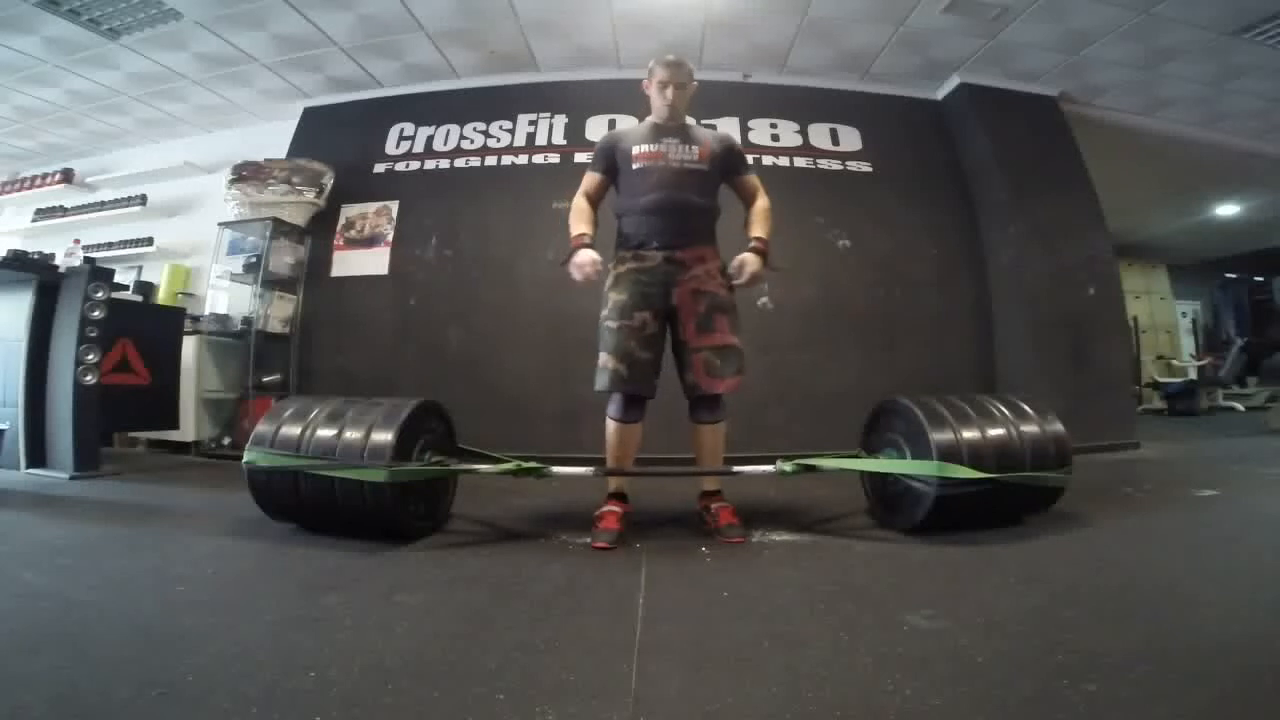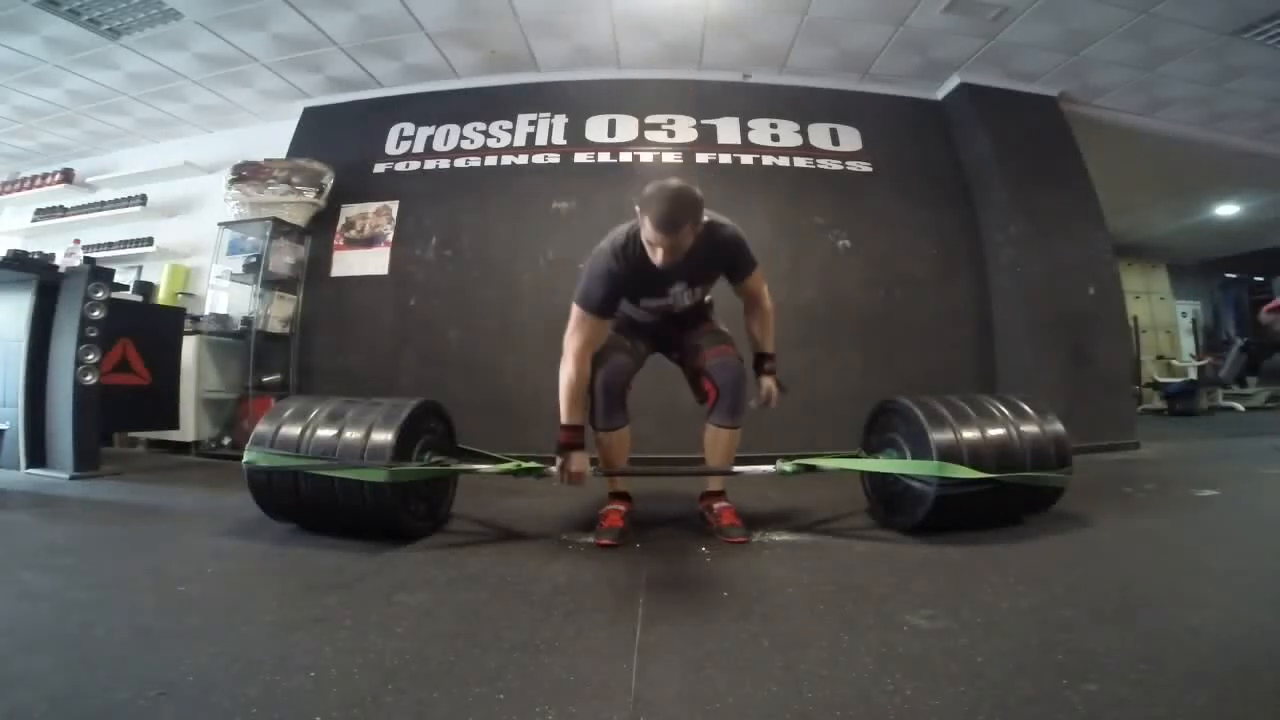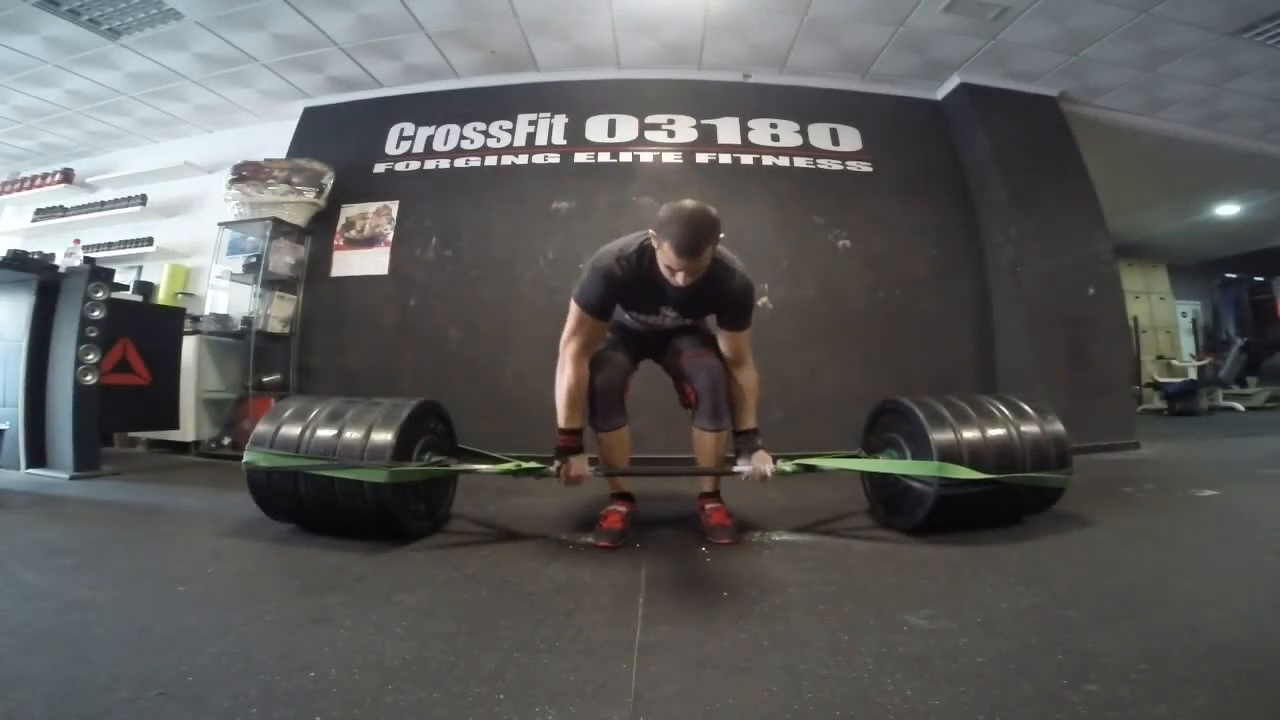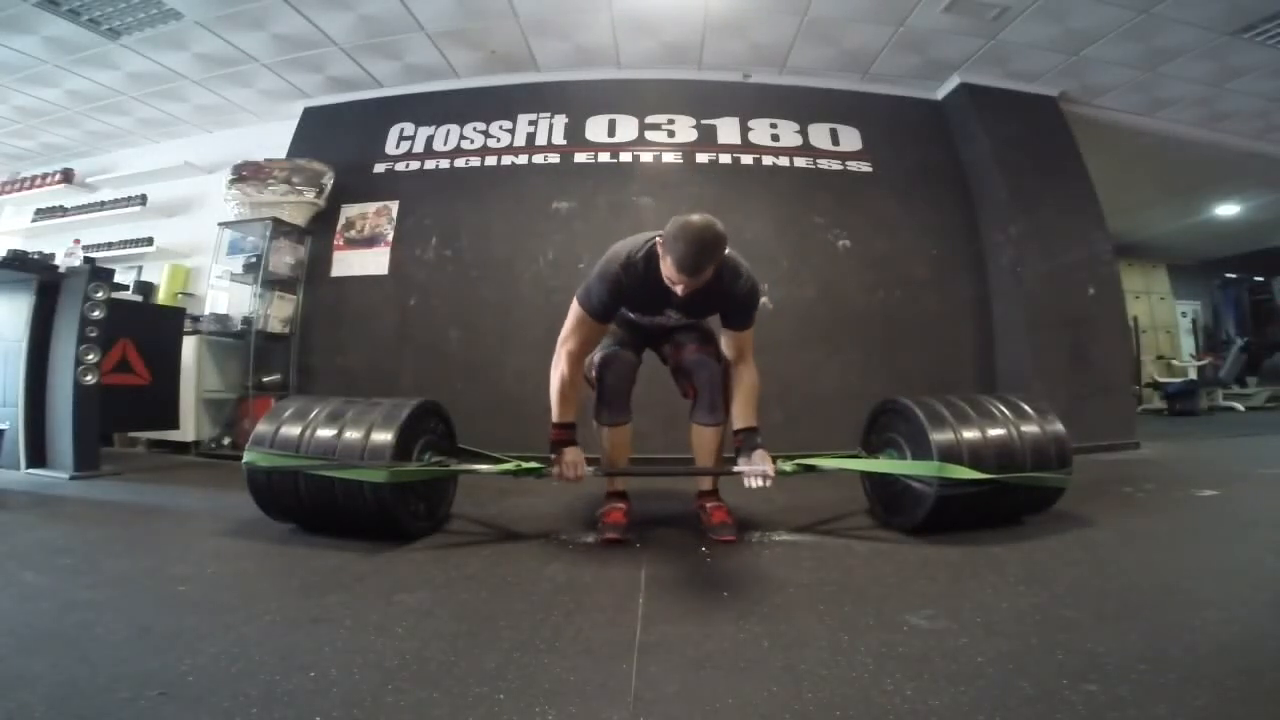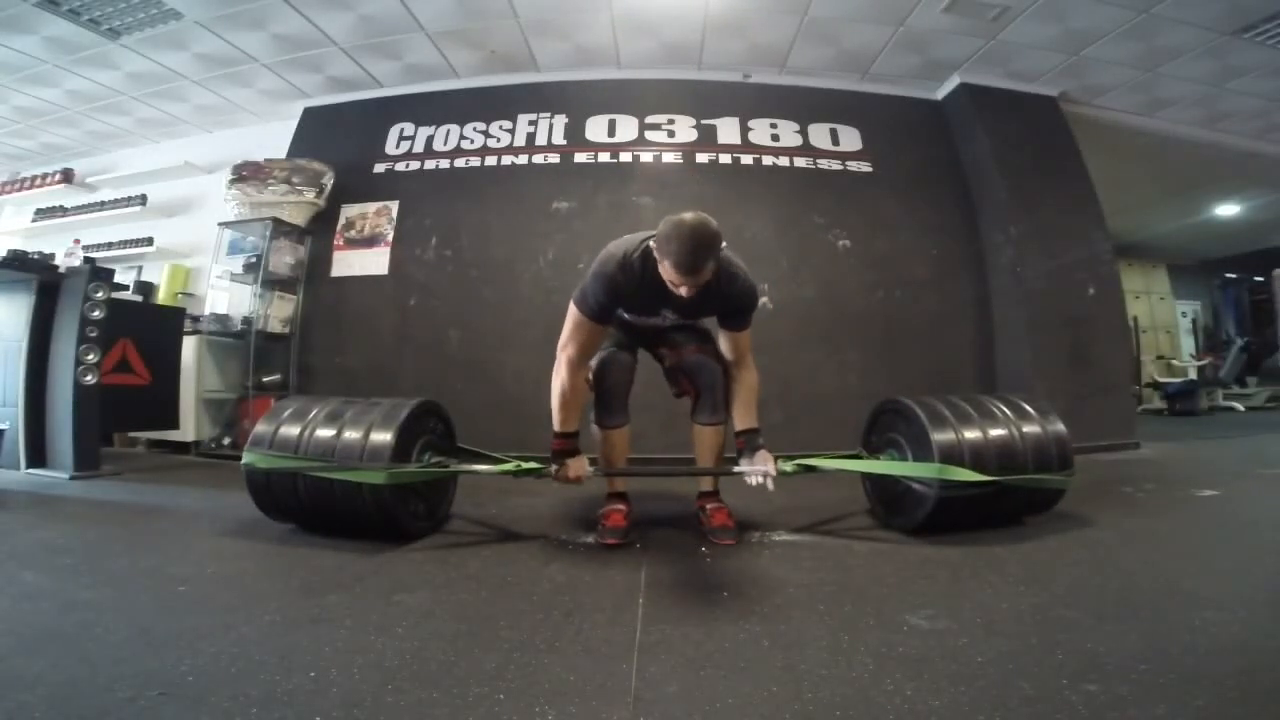
dt=1s
person 1, frame 1
left shoulder: (719, 143)
right shoulder: (618, 142)
left elbow: (757, 197)
right elbow: (586, 197)
left wrist: (756, 246)
right wrist: (582, 244)
left hip: (700, 268)
right hip: (635, 268)
left knee: (709, 386)
right knee: (626, 386)
left ankle: (712, 496)
right ankle: (615, 498)
person 1, frame 2
left shoulder: (724, 239)
right shoulder: (613, 257)
left elbow: (756, 298)
right elbow: (578, 351)
left wrist: (765, 364)
right wrist: (572, 441)
left hip: (691, 320)
right hip: (629, 321)
left knee: (730, 376)
right knee: (605, 379)
left ankle: (715, 497)
right ankle: (617, 498)
person 1, frame 3
left shoulder: (733, 282)
right shoulder: (612, 265)
left elbow: (738, 363)
right elbow: (574, 353)
left wrist: (749, 443)
right wrist: (569, 445)
left hip: (684, 333)
right hip: (623, 331)
left knee: (712, 382)
right knee: (601, 384)
left ankle: (710, 498)
right ankle: (619, 498)
person 1, frame 4
left shoulder: (739, 283)
right shoulder: (620, 267)
left elbow: (740, 362)
right elbow: (568, 353)
left wrist: (749, 441)
right wrist: (564, 439)
left hip: (685, 327)
right hip: (624, 323)
left knee: (710, 376)
right knee: (612, 374)
left ankle: (708, 495)
right ankle: (616, 496)
person 1, frame 5
left shoulder: (735, 284)
right shoulder: (615, 267)
left elbow: (739, 363)
right elbow: (570, 358)
left wrist: (750, 442)
right wrist: (565, 447)
left hip: (680, 328)
right hip: (619, 324)
left knee: (711, 377)
right knee: (611, 377)
left ankle: (709, 497)
right ankle: (616, 497)
